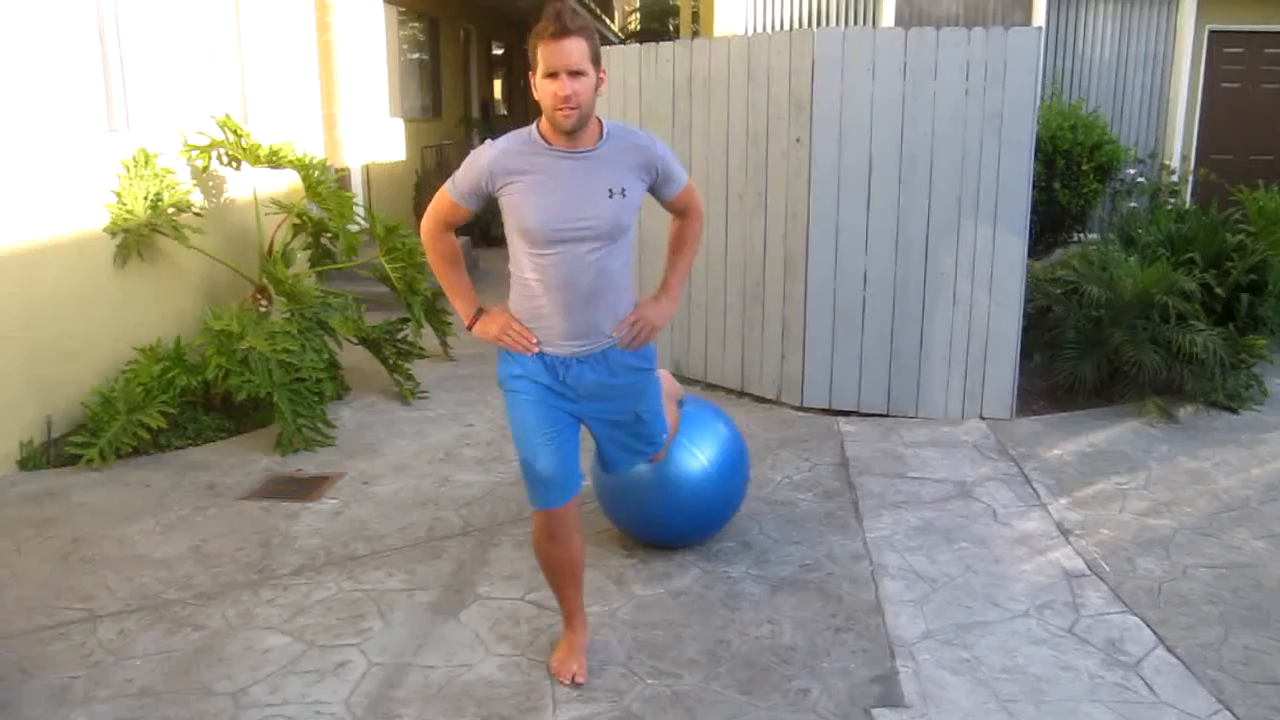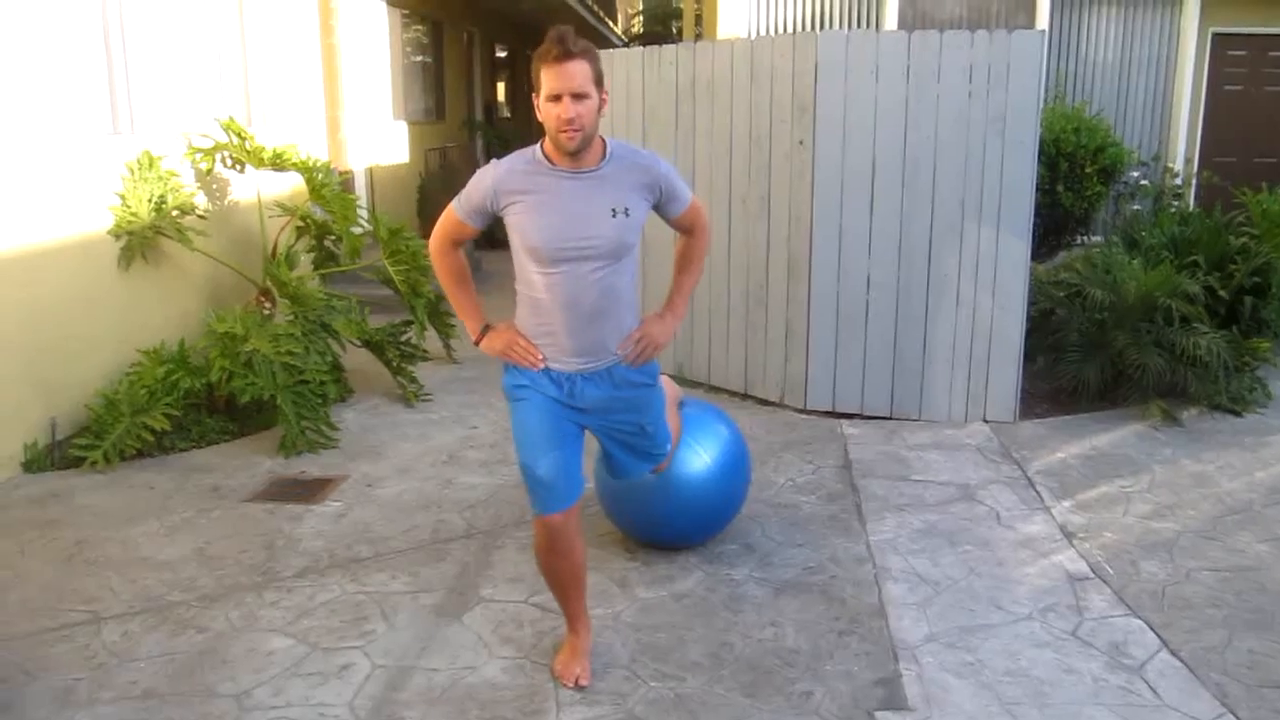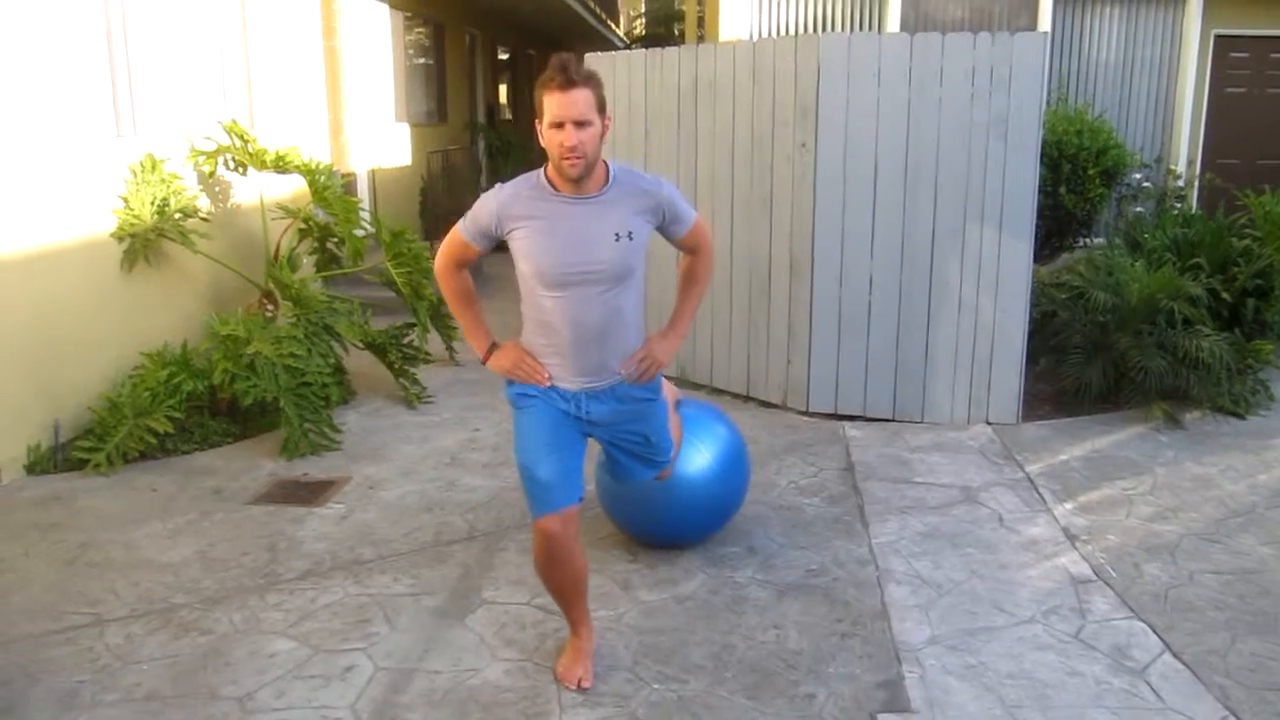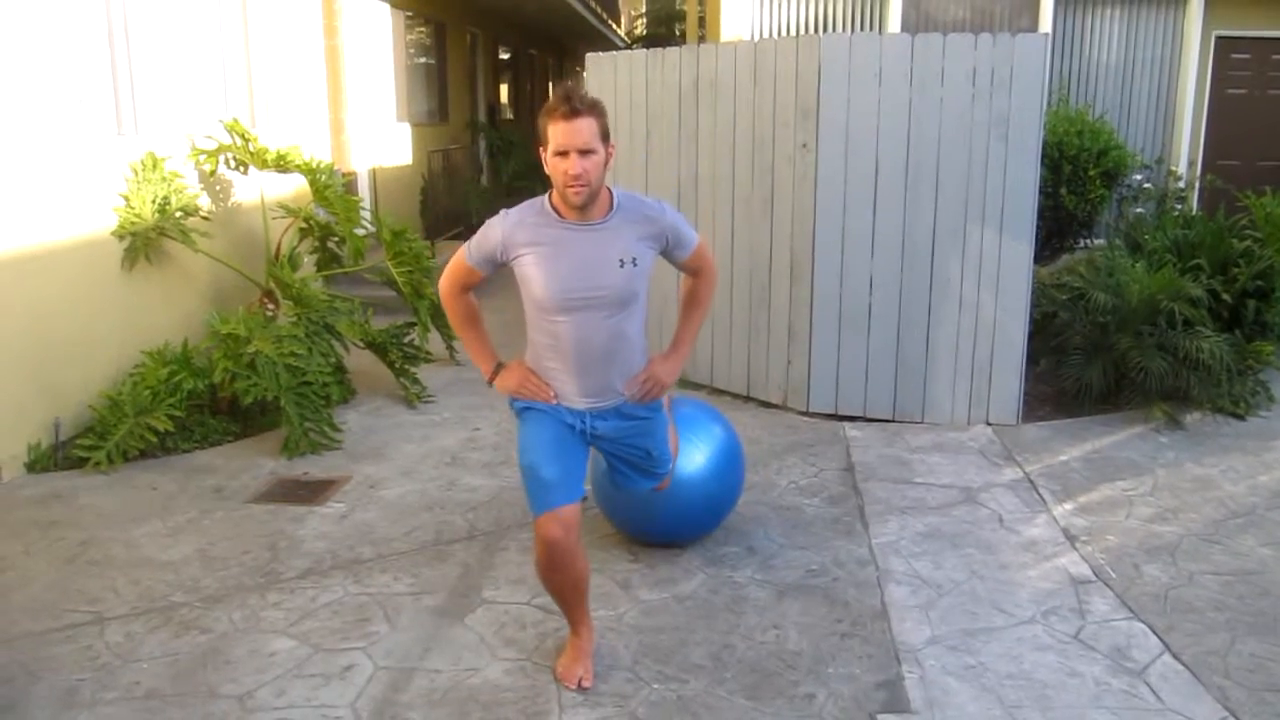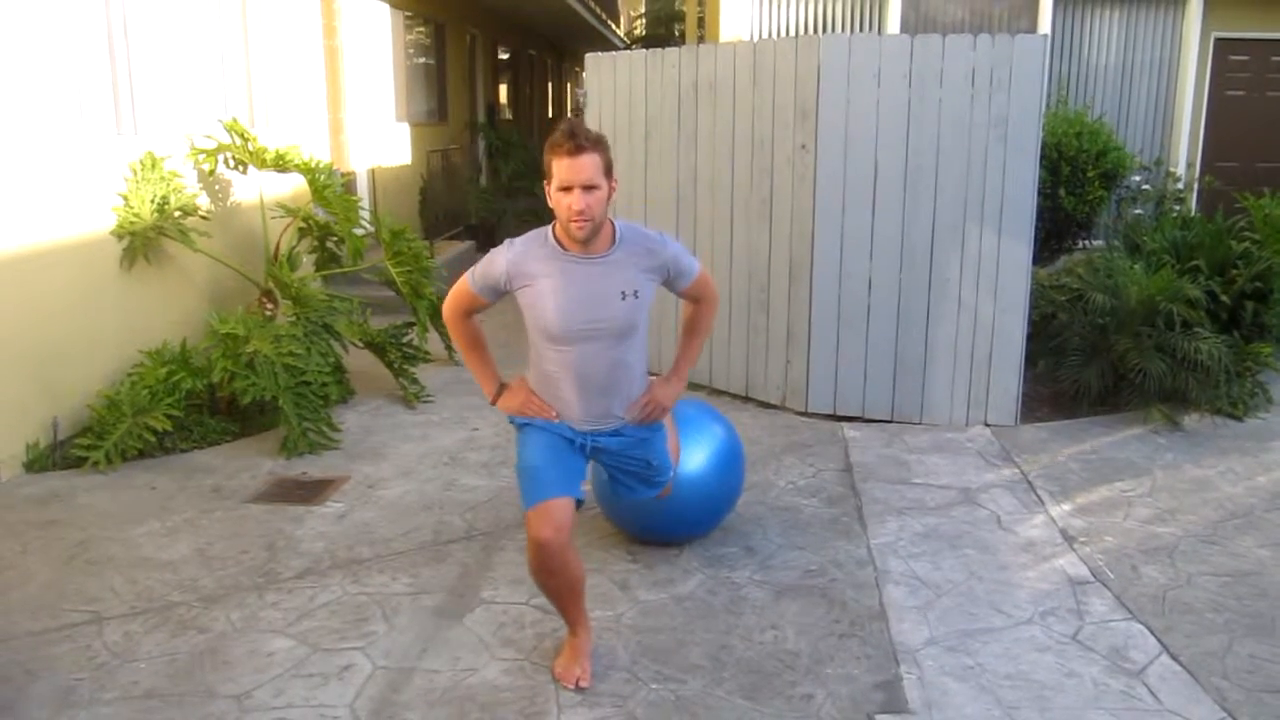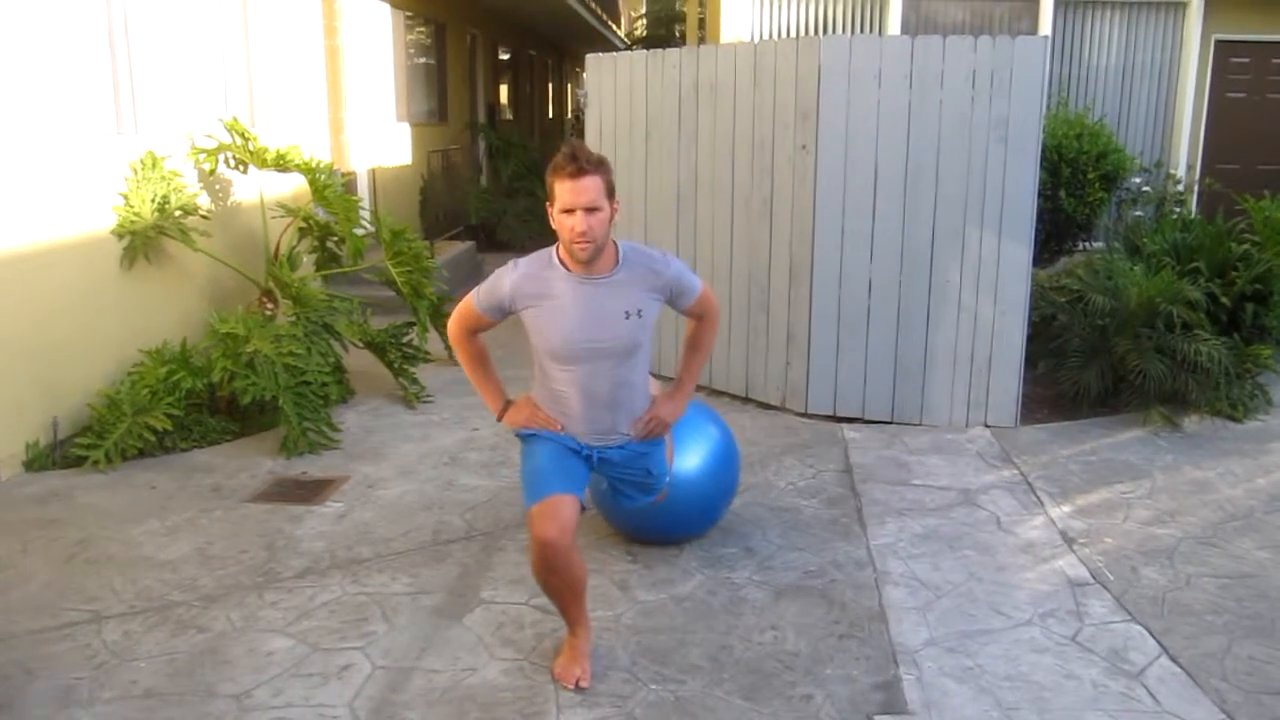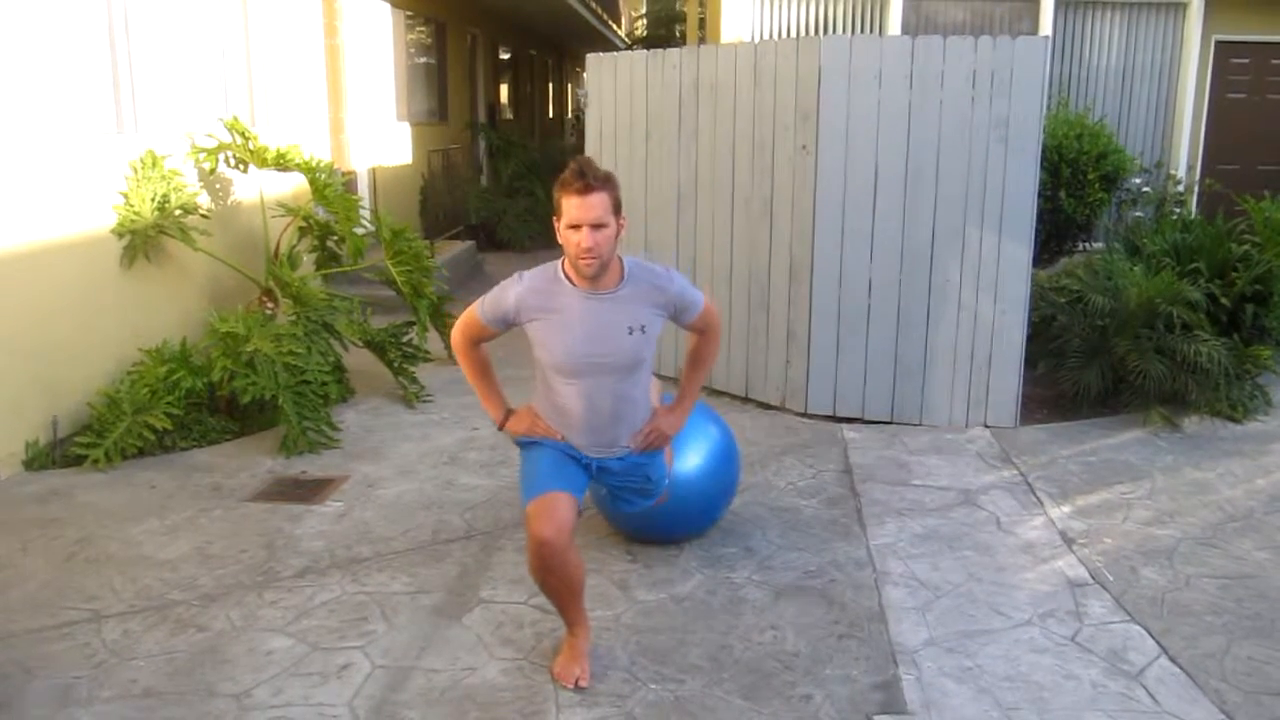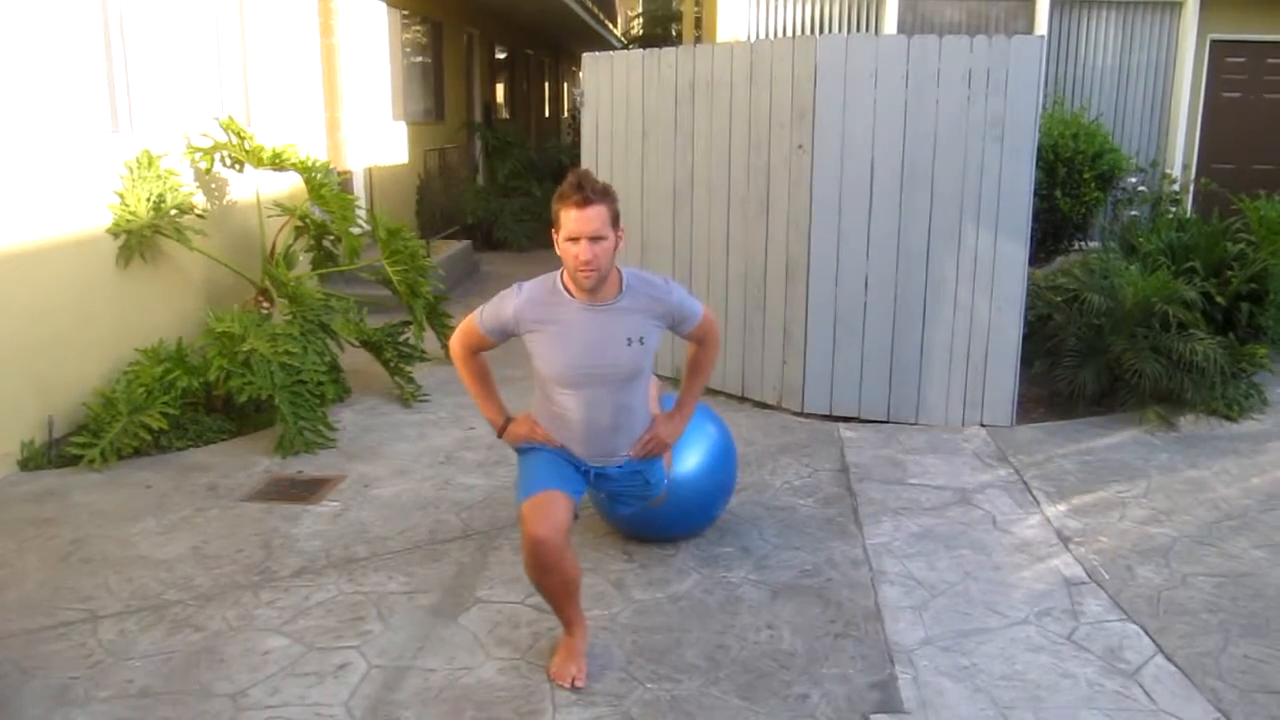
dt=0.3s
person 1, frame 1
left shoulder: (641, 152)
right shoulder: (499, 159)
left elbow: (690, 214)
right elbow: (435, 227)
left wrist: (667, 297)
right wrist: (475, 314)
left hip: (618, 355)
right hip: (534, 364)
left knee: (649, 455)
right knee: (554, 509)
left ankle: (663, 389)
right ankle: (574, 627)
person 1, frame 2
left shoulder: (645, 172)
right shoulder: (503, 180)
left elbow: (696, 230)
right elbow: (443, 244)
left wrist: (670, 315)
right wrist: (481, 329)
left hip: (622, 367)
right hip: (538, 377)
left knee: (653, 464)
right knee: (555, 520)
left ankle: (663, 393)
right ankle: (577, 631)
person 1, frame 3
left shoulder: (649, 194)
right shoulder: (506, 204)
left elbow: (701, 249)
right elbow: (449, 264)
left wrist: (674, 334)
right wrist: (488, 348)
left hip: (626, 383)
right hip: (545, 391)
left knee: (657, 471)
right knee: (554, 528)
left ankle: (664, 398)
right ankle: (580, 632)
person 1, frame 4
left shoulder: (653, 220)
right shoulder: (512, 230)
left elbow: (703, 271)
right elbow: (452, 287)
left wrist: (676, 356)
right wrist: (495, 369)
left hip: (629, 399)
right hip: (549, 406)
left knee: (656, 484)
right knee: (556, 532)
left ankle: (662, 403)
right ankle: (580, 633)
person 1, frame 5
left shoulder: (655, 251)
right shoulder: (515, 260)
left elbow: (704, 298)
right elbow: (455, 311)
left wrist: (676, 380)
right wrist: (496, 389)
left hip: (629, 418)
right hip: (550, 422)
left knee: (658, 491)
right knee: (547, 535)
left ankle: (663, 417)
right ankle: (578, 632)
person 1, frame 6
left shoulder: (657, 271)
right shoulder: (520, 280)
left elbow: (707, 314)
right elbow: (461, 329)
left wrist: (678, 396)
right wrist: (503, 405)
left hip: (633, 431)
right hip: (556, 434)
left knee: (652, 496)
right knee: (550, 536)
right ankle: (578, 633)
person 1, frame 7
left shoulder: (661, 287)
right shoulder: (525, 293)
left elbow: (709, 329)
right elbow: (463, 338)
left wrist: (679, 408)
right wrist: (503, 414)
left hip: (633, 442)
right hip: (556, 442)
left knee: (650, 500)
right knee: (547, 537)
right ankle: (576, 632)
person 1, frame 8
left shoulder: (659, 297)
right shoulder: (523, 304)
left elbow: (708, 336)
right elbow: (462, 346)
left wrist: (678, 417)
right wrist: (503, 421)
left hip: (631, 450)
right hip: (554, 448)
left knee: (652, 501)
right knee: (542, 536)
right ankle: (573, 631)
